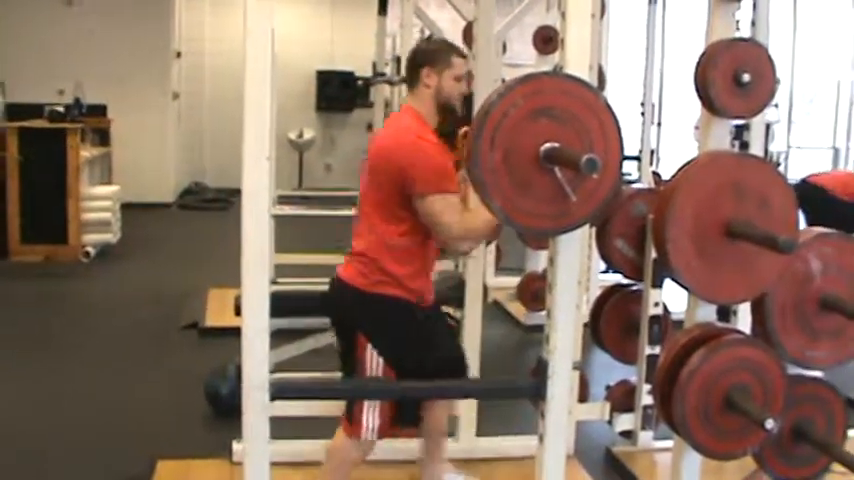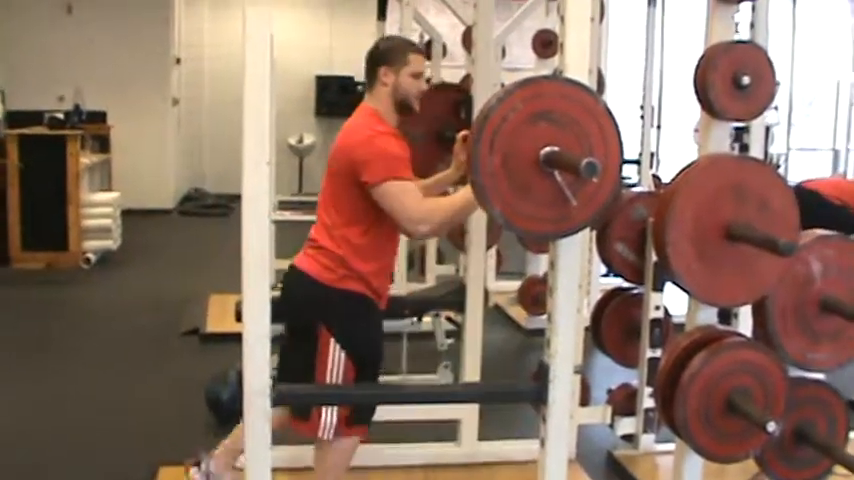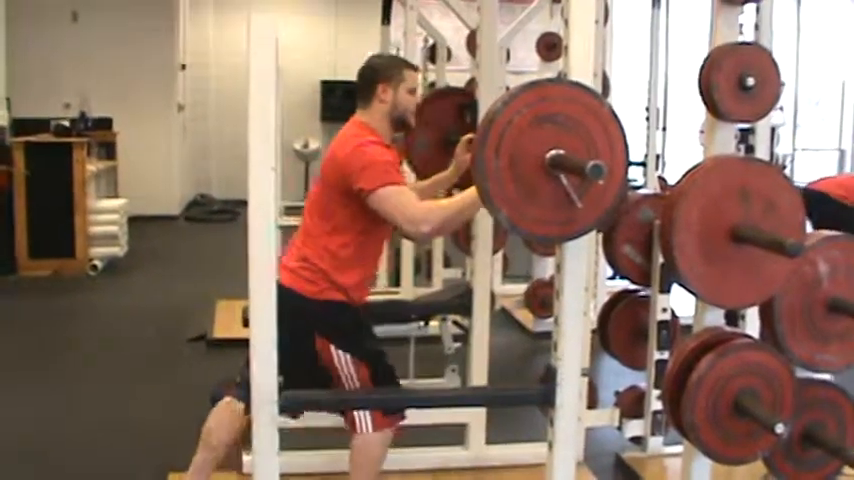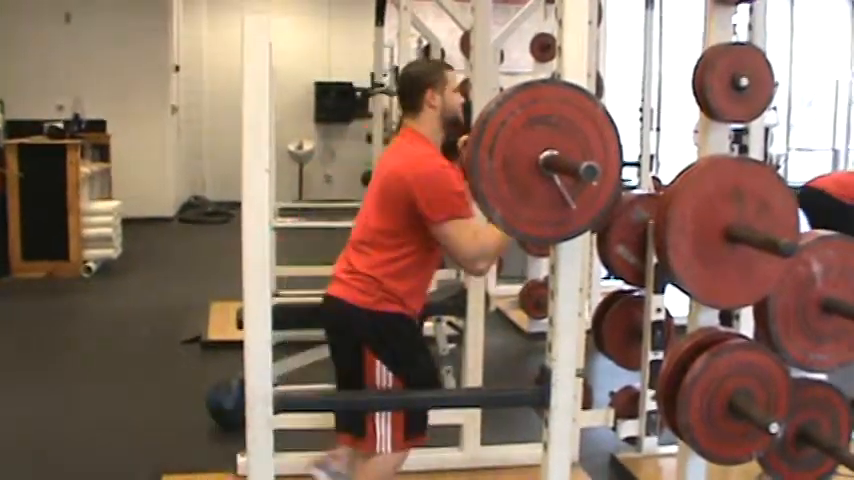
dt=0.3s
person 1, frame 1
left shoulder: (406, 131)
right shoulder: (419, 145)
left elbow: (434, 204)
right elbow: (459, 237)
left hip: (397, 291)
right hip: (376, 297)
left knee: (446, 376)
right knee: (373, 412)
person 1, frame 2
left shoulder: (372, 130)
right shoulder: (376, 141)
left elbow: (400, 200)
right elbow: (420, 222)
left wrist: (454, 172)
left hip: (323, 283)
right hip: (335, 292)
right knee: (345, 415)
person 1, frame 3
left shoulder: (363, 143)
right shoulder: (368, 153)
left elbow: (407, 203)
right elbow: (421, 222)
left wrist: (454, 173)
left hip: (295, 290)
right hip: (319, 302)
left knee: (249, 396)
right knee: (379, 411)
person 1, frame 4
left shoulder: (409, 149)
right shoulder: (429, 169)
left elbow: (456, 219)
right elbow: (475, 257)
left hip: (358, 299)
right hip: (372, 311)
left knee: (424, 389)
right knee: (393, 432)
